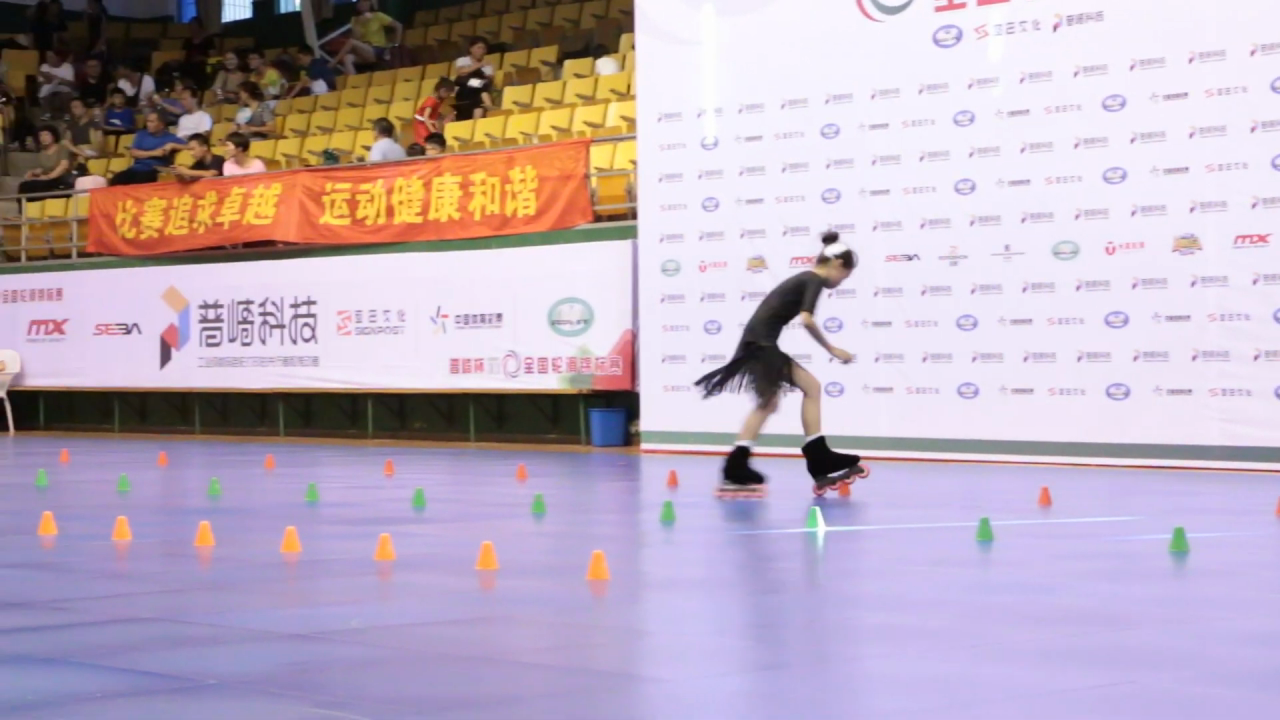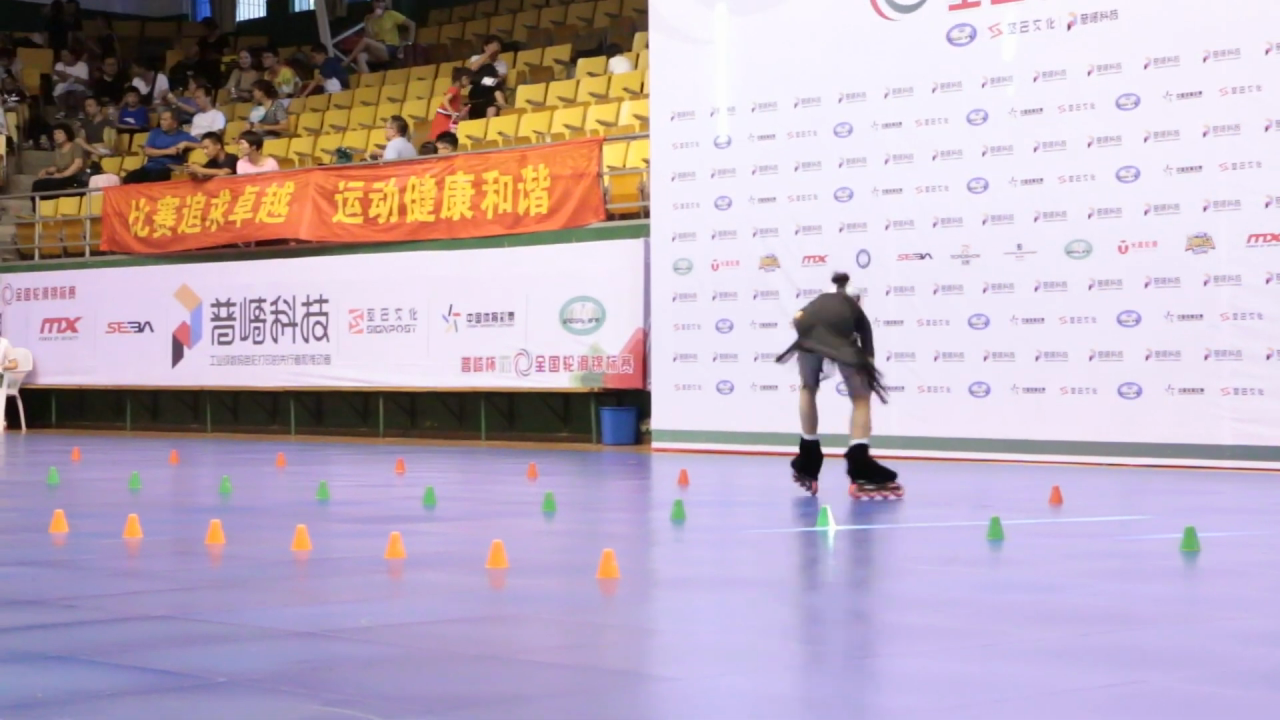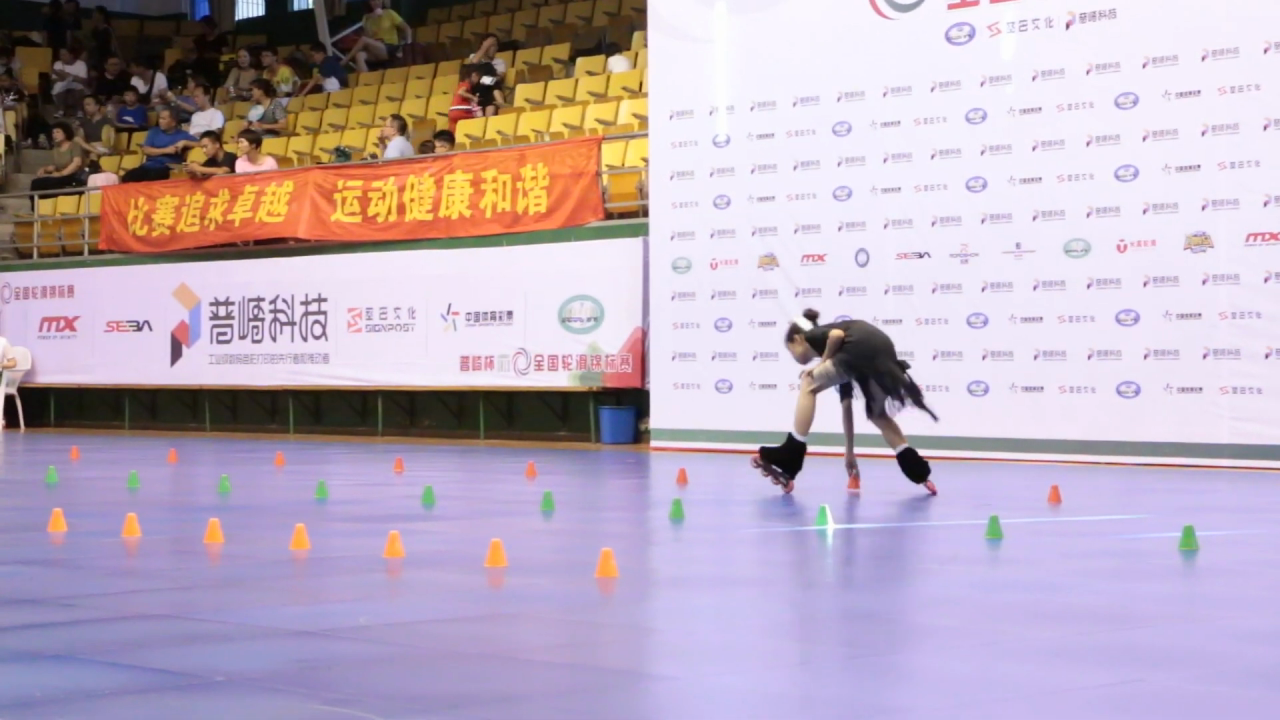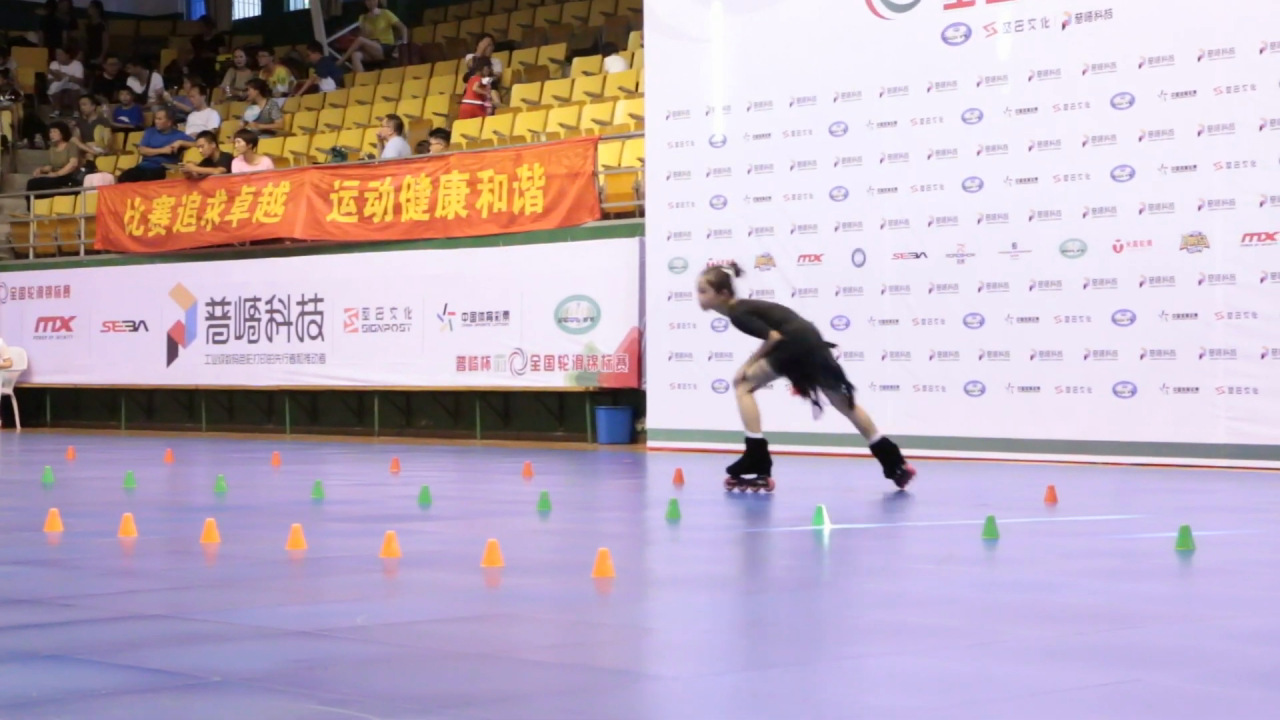
dt=0.3s
person 1, frame 1
left shoulder: (804, 280)
right shoulder: (815, 281)
right elbow: (806, 319)
right wrist: (831, 348)
left hip: (763, 339)
right hip: (759, 337)
left knee: (811, 386)
right knee: (768, 400)
left ankle: (821, 461)
right ankle: (735, 470)
person 1, frame 2
left shoulder: (820, 301)
right shoulder: (857, 313)
left elbow: (798, 318)
right elbow: (868, 360)
left wrist: (805, 339)
left hip: (809, 327)
right hip: (839, 330)
left knee: (808, 388)
right knee: (861, 398)
left ankle: (808, 463)
right ankle: (861, 468)
person 1, frame 3
left shoulder: (812, 336)
left elbow: (837, 334)
right elbow: (846, 405)
left wrist: (823, 362)
right wrist: (849, 452)
left hip: (860, 349)
right hip: (883, 350)
left knee: (809, 387)
right knee: (878, 416)
left ankle: (788, 460)
right ankle: (918, 471)
person 1, frame 4
left shoulder: (738, 314)
right shoulder: (741, 307)
left elbow: (774, 337)
left wrist: (750, 363)
left hip: (797, 344)
right hip: (807, 341)
left knee: (743, 384)
right knee: (841, 400)
left ankle: (758, 465)
right ankle: (892, 458)
